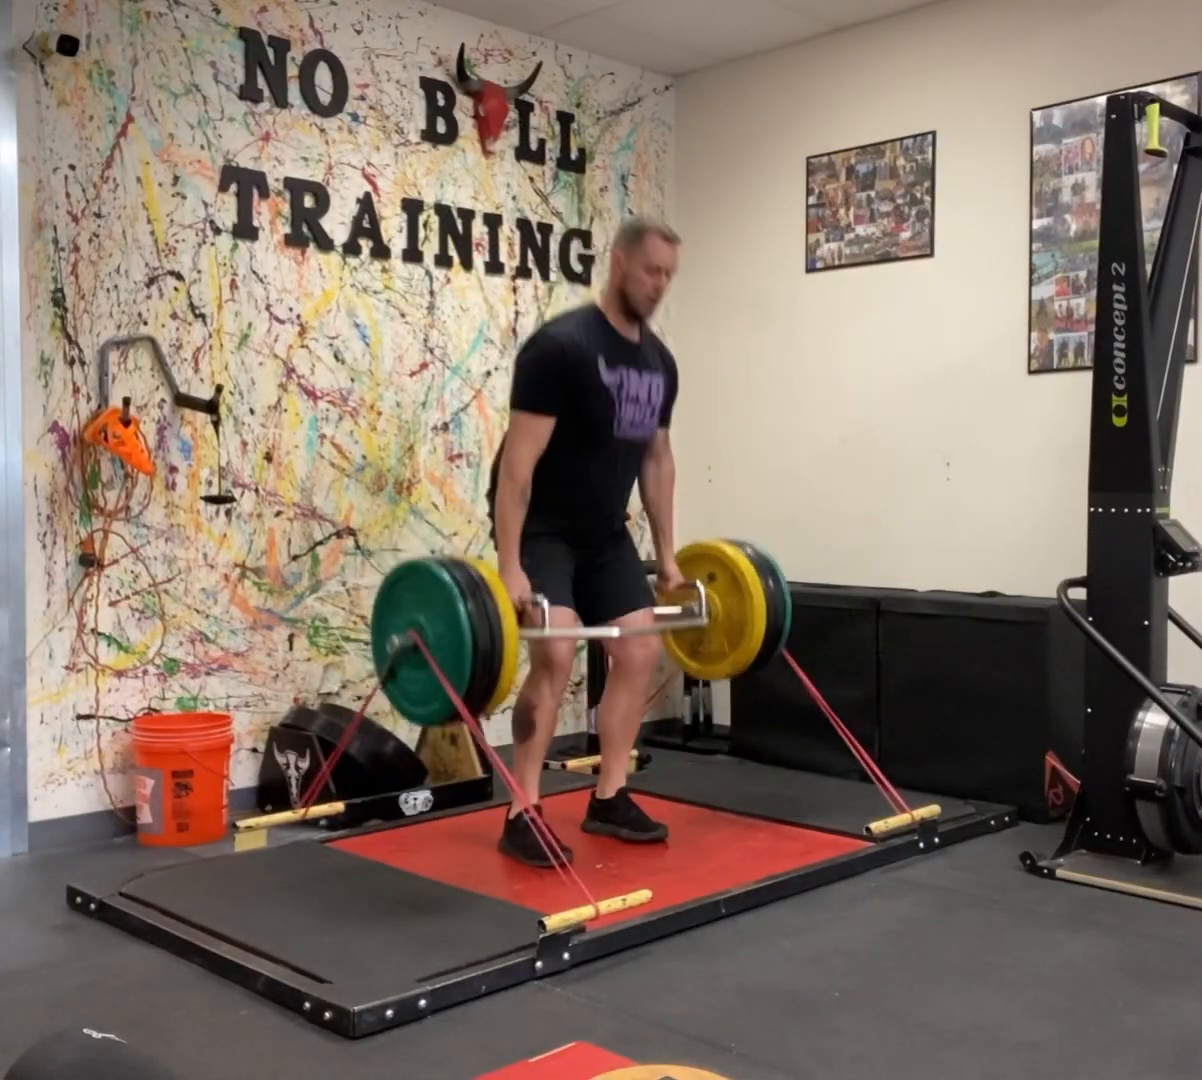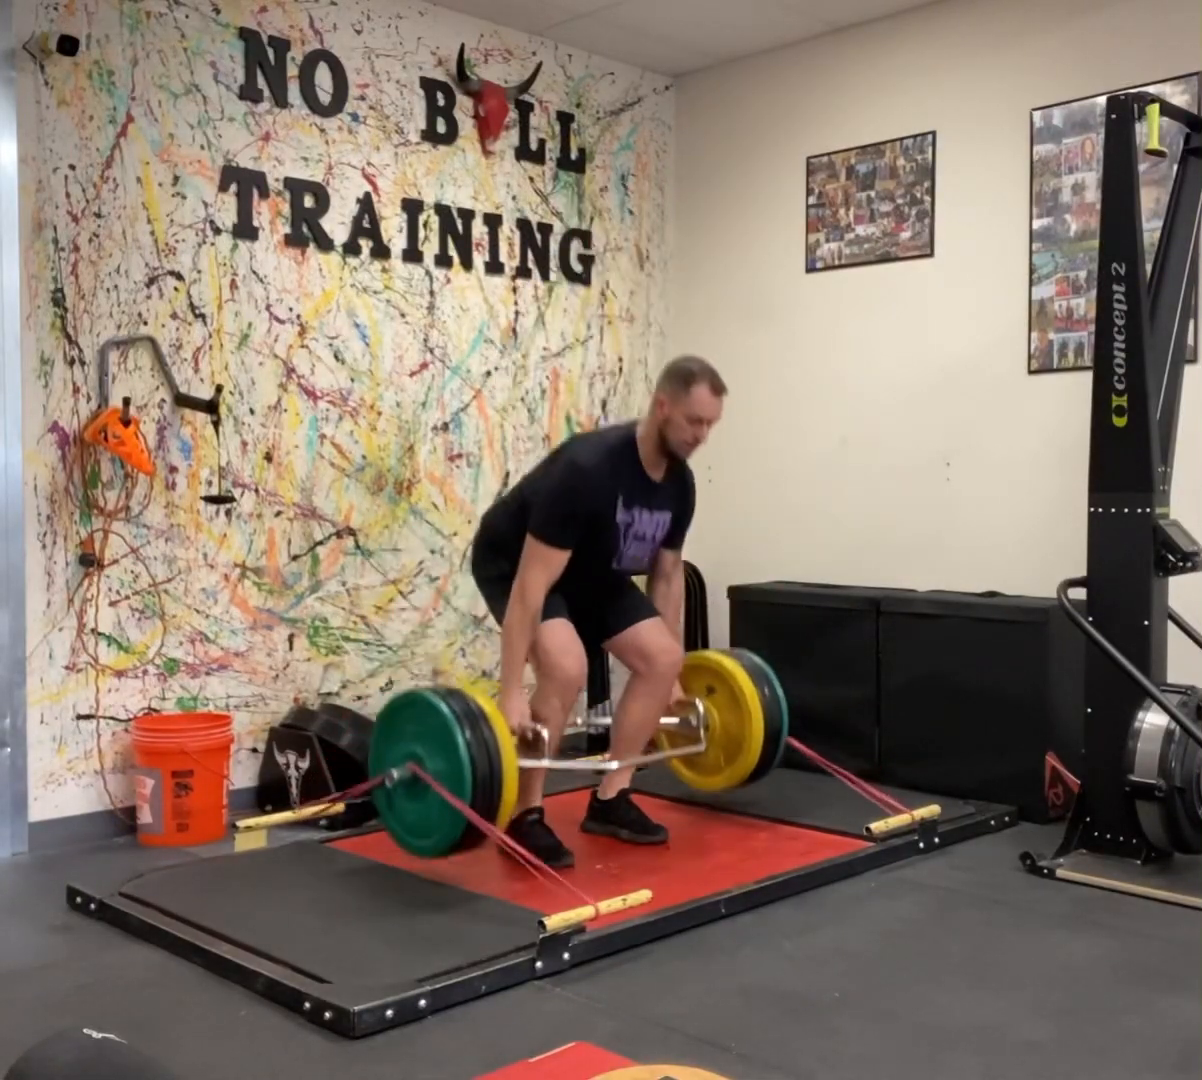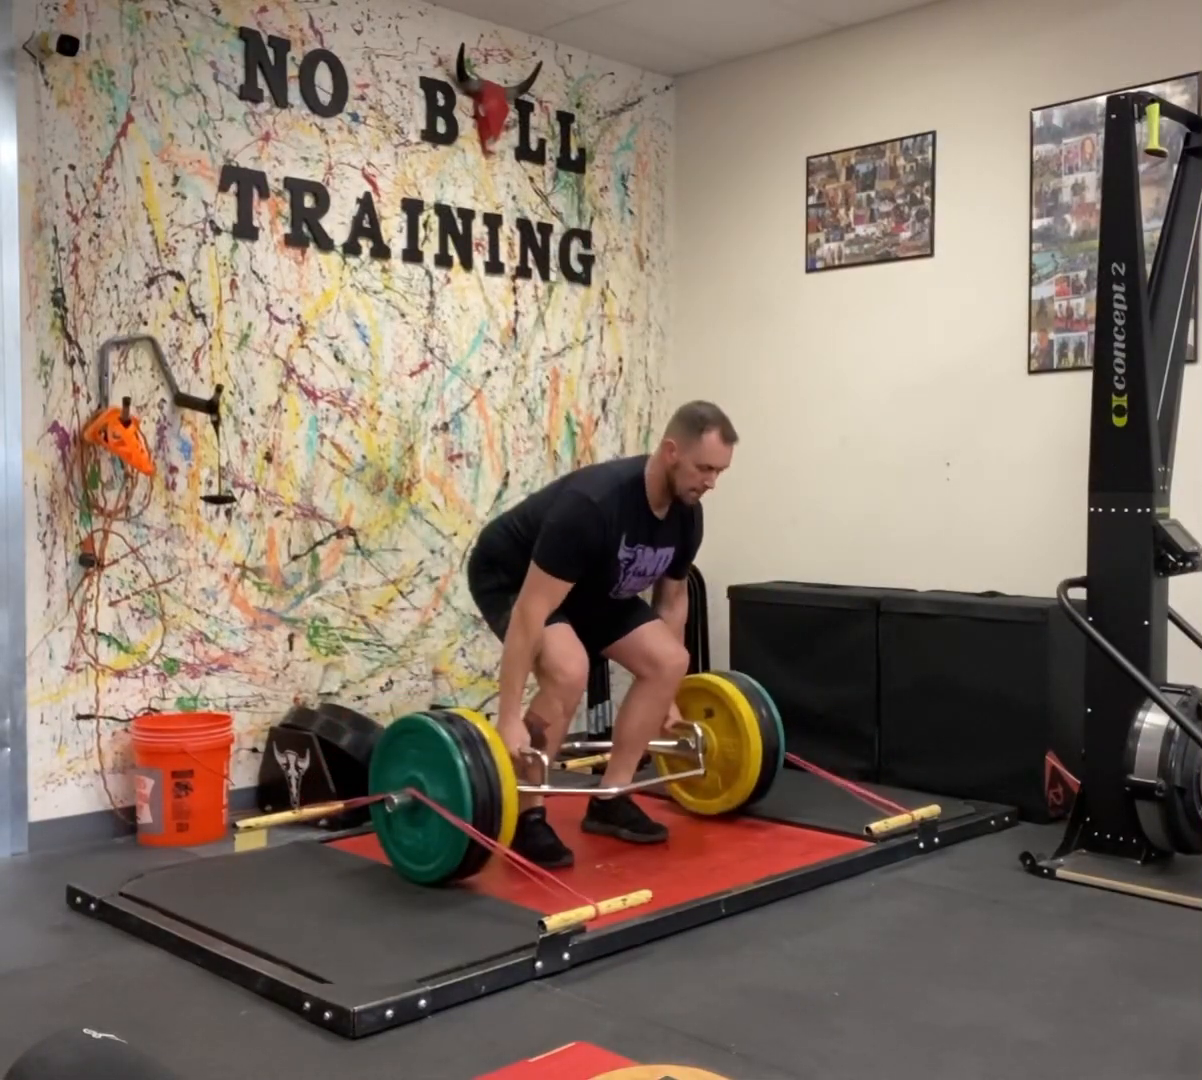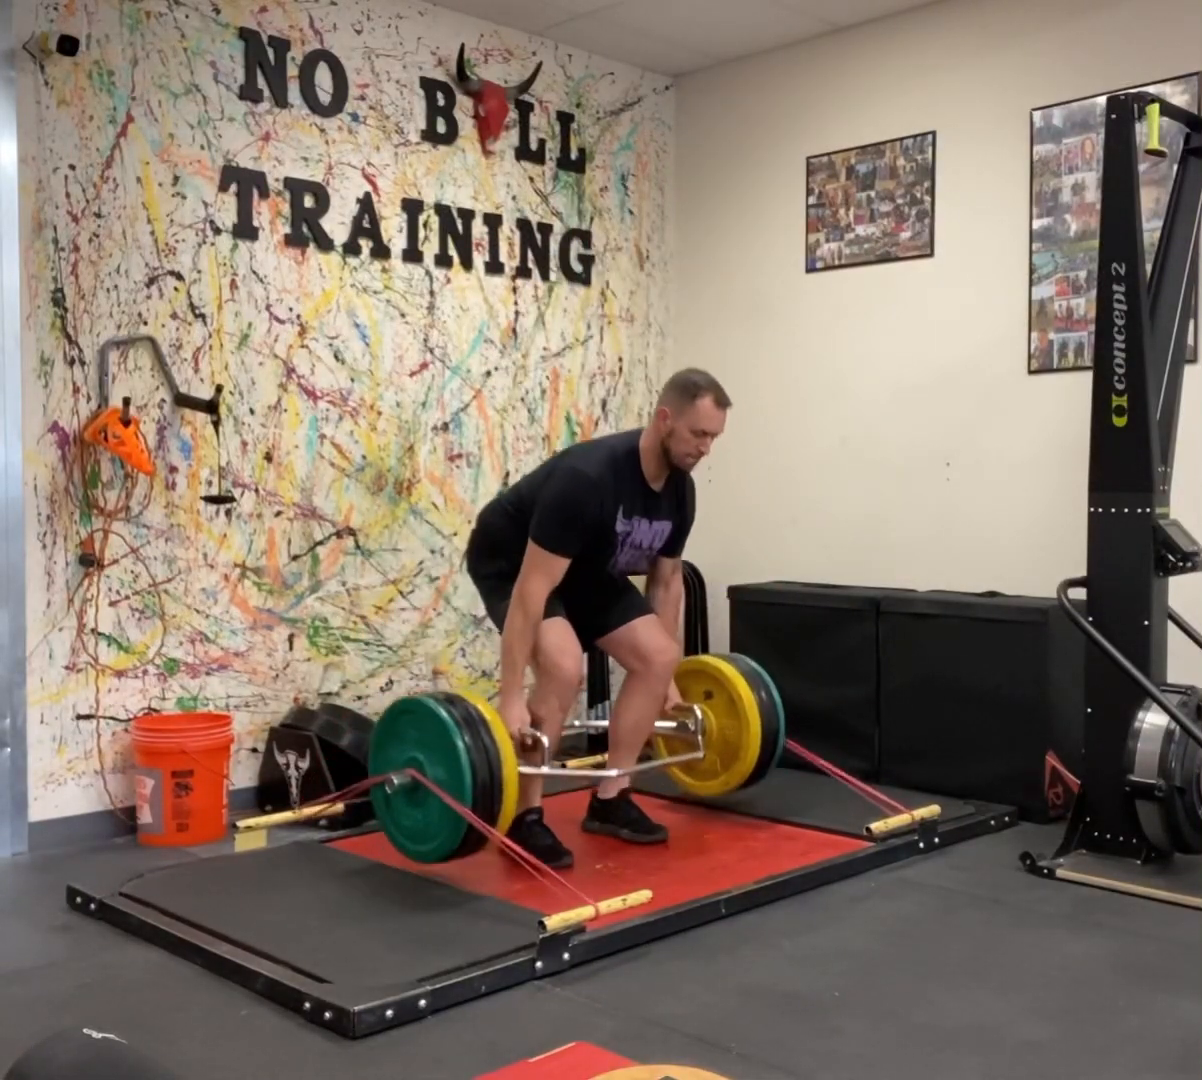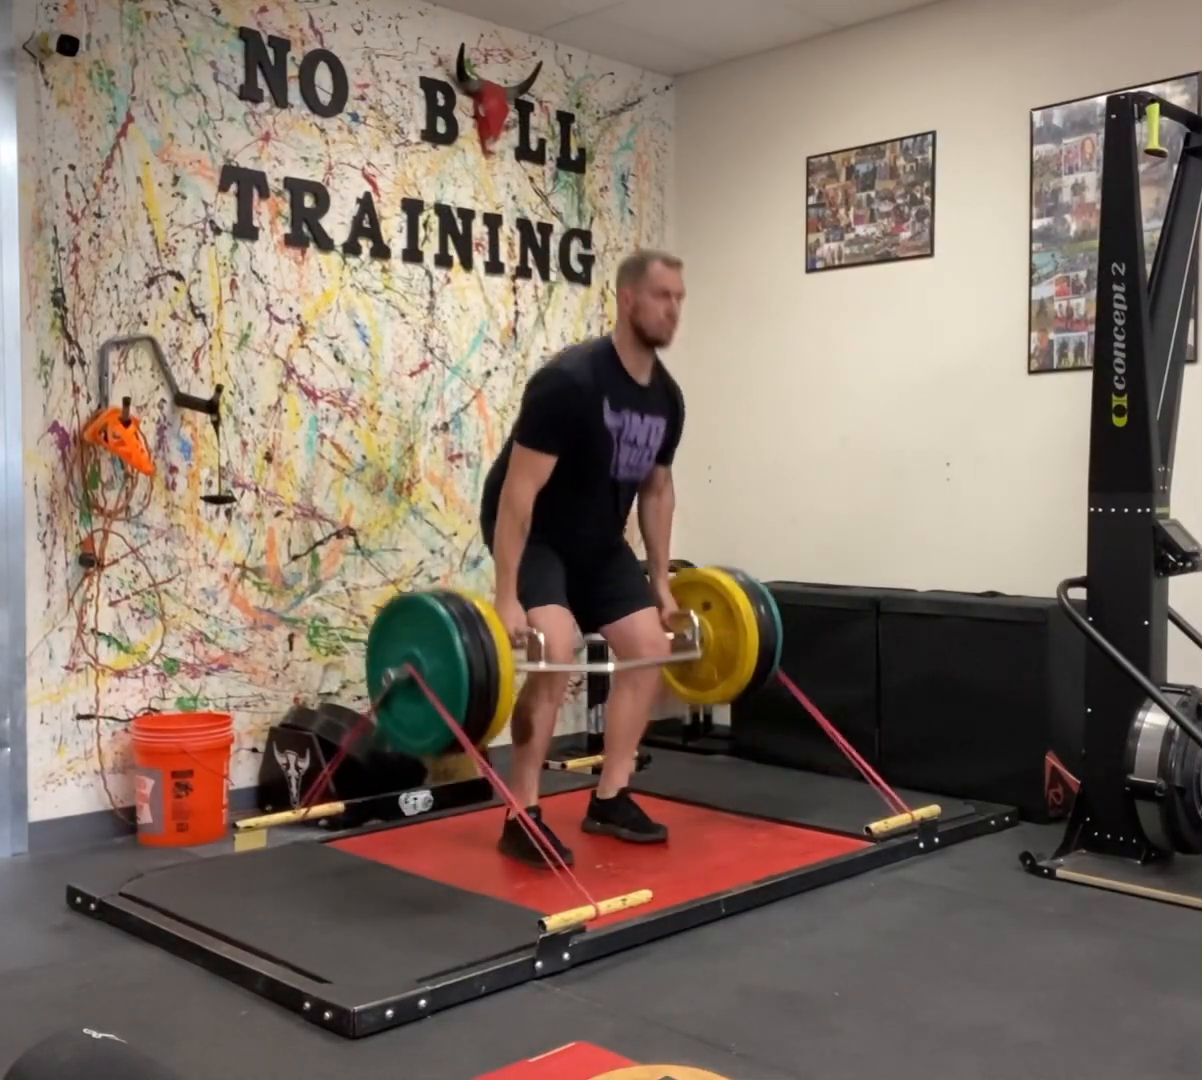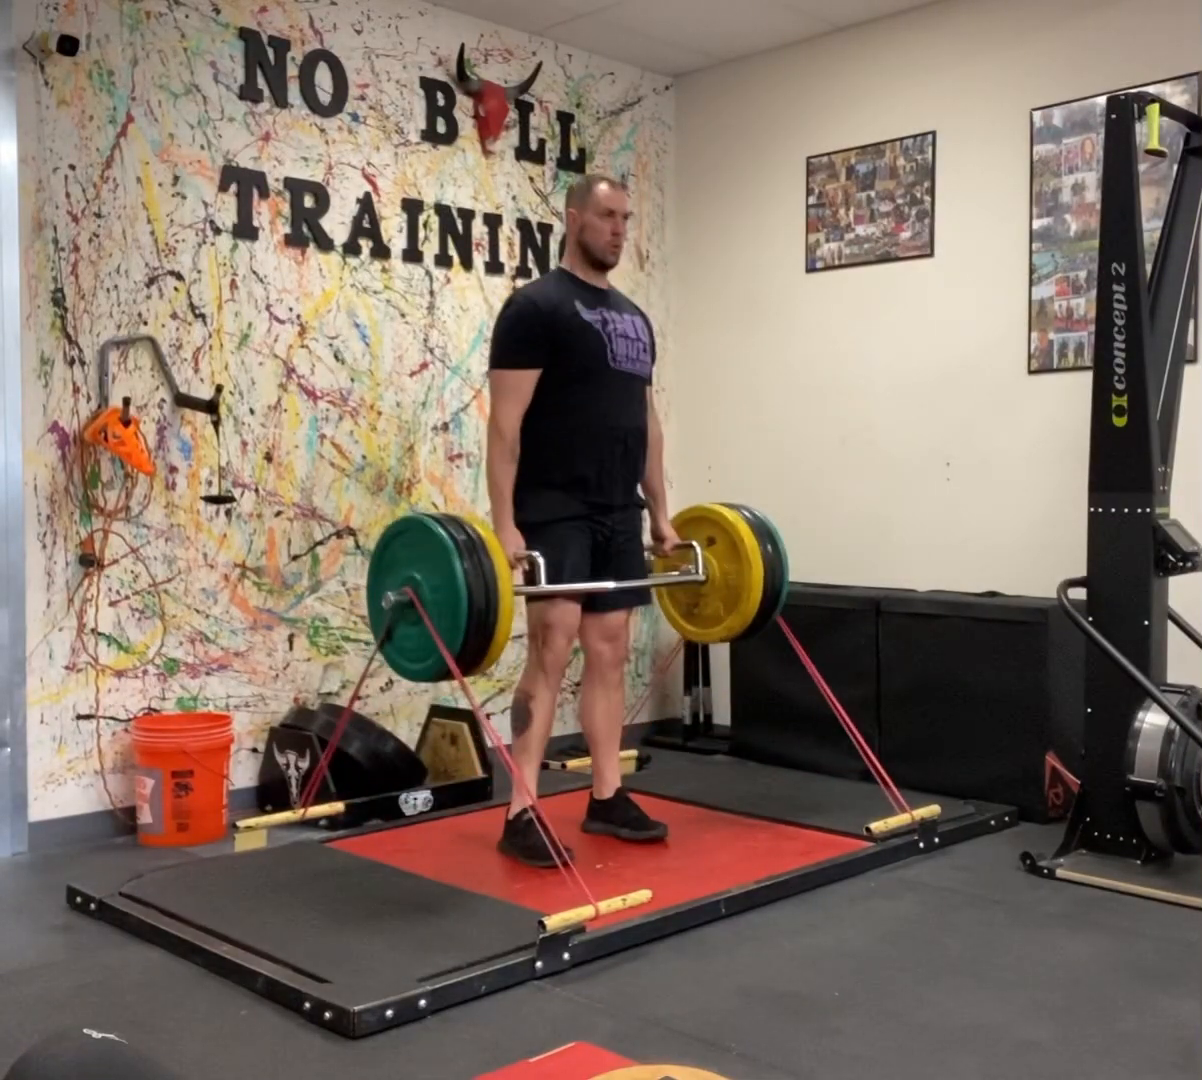
dt=0.3s
person 1, frame 1
left shoulder: (659, 360)
right shoulder: (562, 345)
left elbow: (658, 458)
right elbow: (518, 460)
left wrist: (666, 552)
right wrist: (510, 568)
left hip: (602, 531)
right hip: (540, 526)
left knee: (640, 653)
right knee: (555, 655)
left ankle: (608, 798)
right ankle: (522, 814)
person 1, frame 2
left shoulder: (679, 484)
right shoulder: (587, 470)
left elbow: (666, 574)
right elbow: (532, 585)
left wrist: (677, 659)
right wrist: (511, 695)
right hip: (510, 561)
left knee: (660, 660)
right knee: (566, 668)
left ankle: (610, 800)
right ankle: (524, 817)
person 1, frame 3
left shoulder: (686, 517)
right shoulder: (592, 505)
left elbow: (673, 600)
right elbow: (530, 613)
left wrist: (671, 701)
right wrist: (508, 720)
right hip: (509, 576)
left knee: (668, 662)
right knee: (569, 672)
left ankle: (609, 800)
right ankle: (525, 816)
person 1, frame 4
left shoulder: (679, 492)
right shoulder: (587, 479)
left elbow: (666, 581)
right elbow: (531, 591)
left wrist: (671, 679)
right wrist: (511, 700)
left hip: (591, 572)
right hip: (509, 561)
left knee: (659, 657)
right knee: (563, 667)
left ankle: (610, 798)
right ankle: (524, 817)
person 1, frame 5
left shoulder: (666, 396)
right shoulder: (568, 381)
left elbow: (657, 492)
right elbow: (519, 492)
left wrist: (661, 584)
right wrist: (507, 603)
left hip: (599, 538)
right hip: (537, 537)
left knee: (652, 647)
right knee: (556, 658)
left ankle: (609, 799)
right ankle: (521, 816)
person 1, frame 6
left shoulder: (633, 316)
right shoulder: (536, 305)
left elbow: (647, 419)
right elbow: (505, 419)
left wrist: (660, 513)
right wrist: (505, 525)
left hip: (619, 511)
right hip: (554, 511)
left knee: (608, 652)
right knee: (552, 650)
left ankle: (606, 798)
right ankle: (521, 813)
